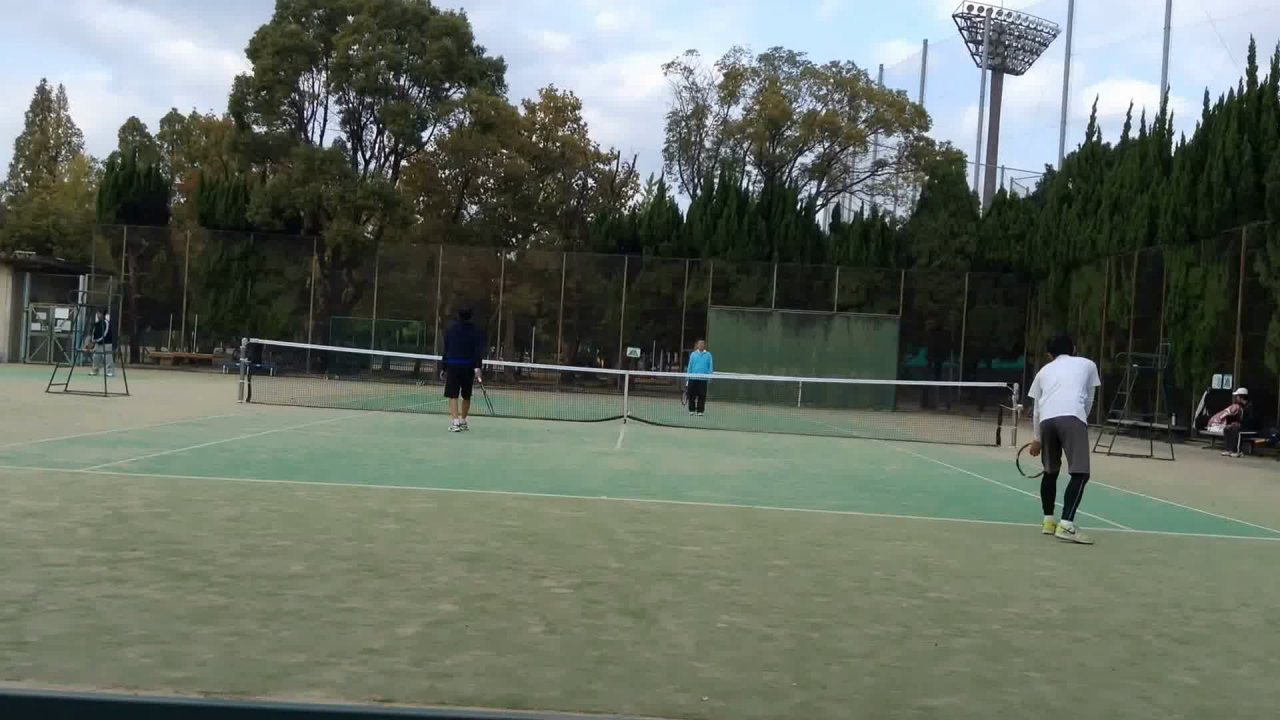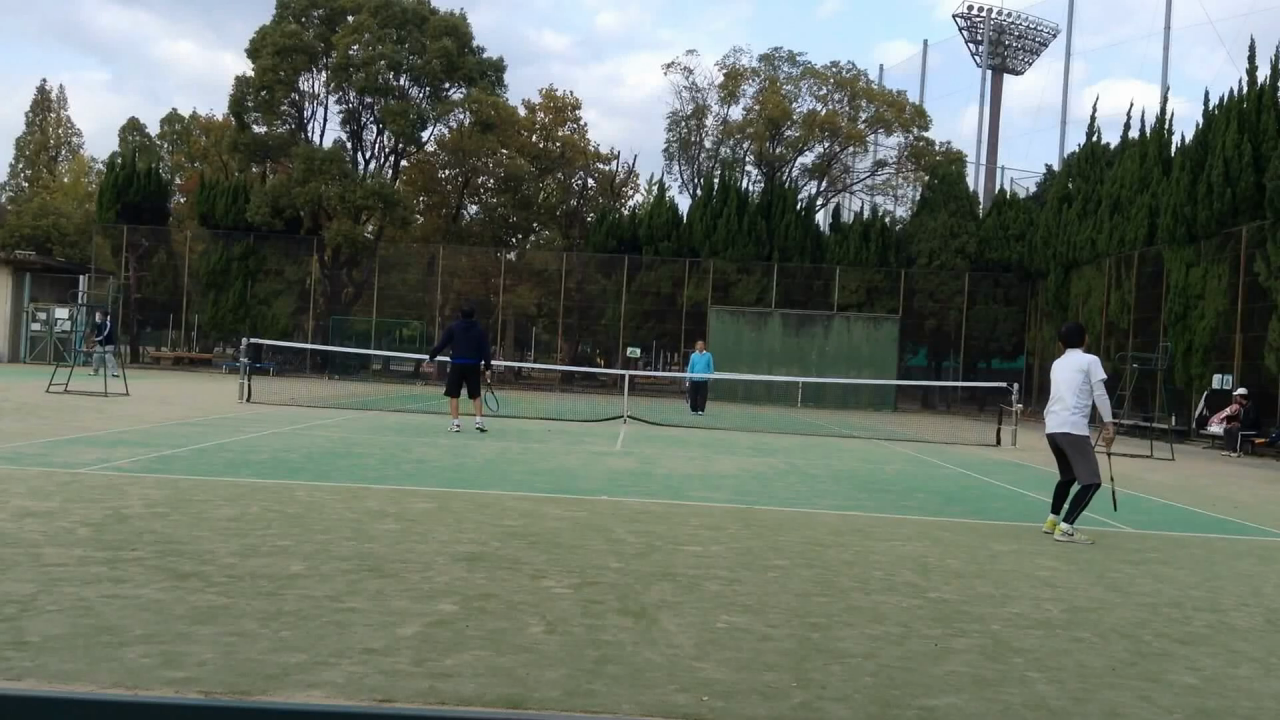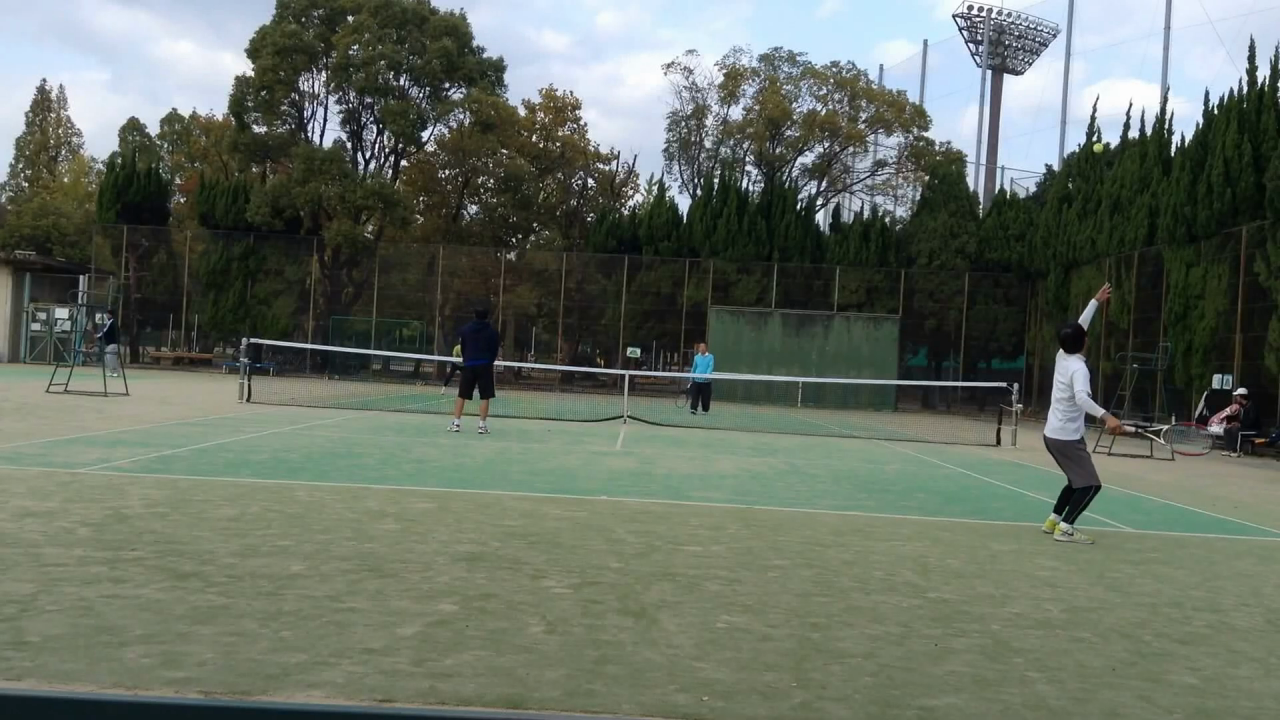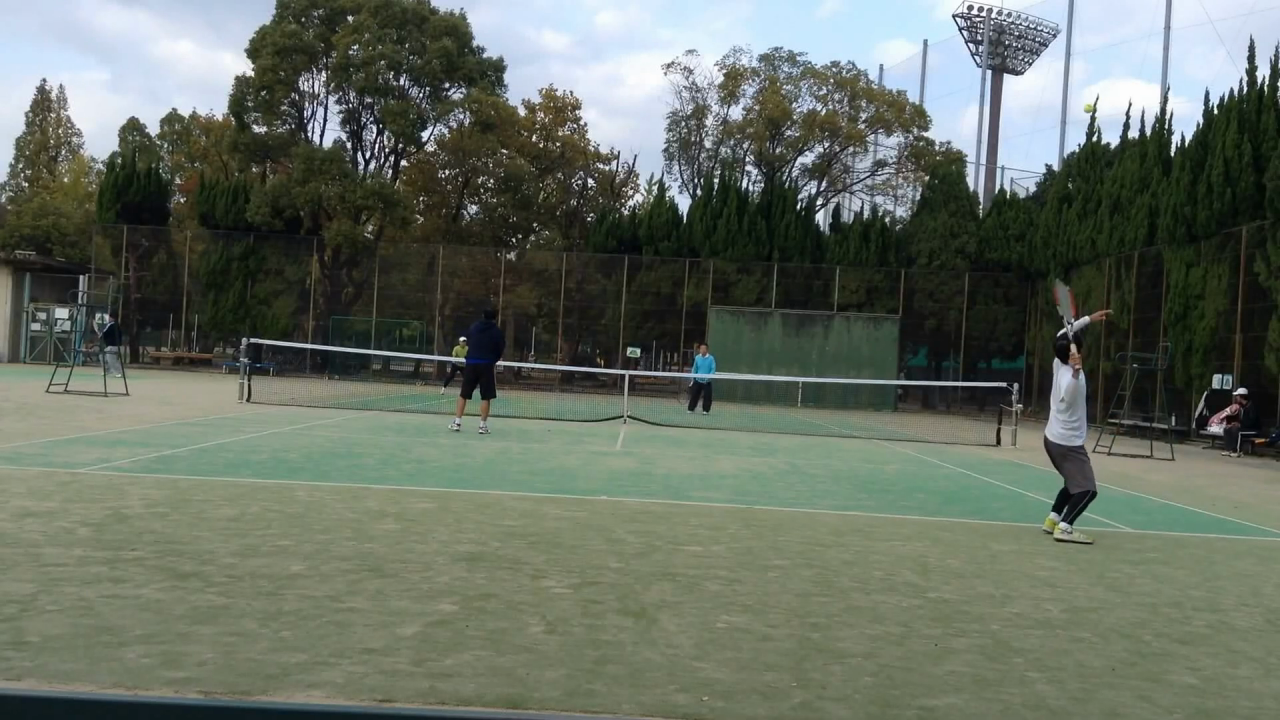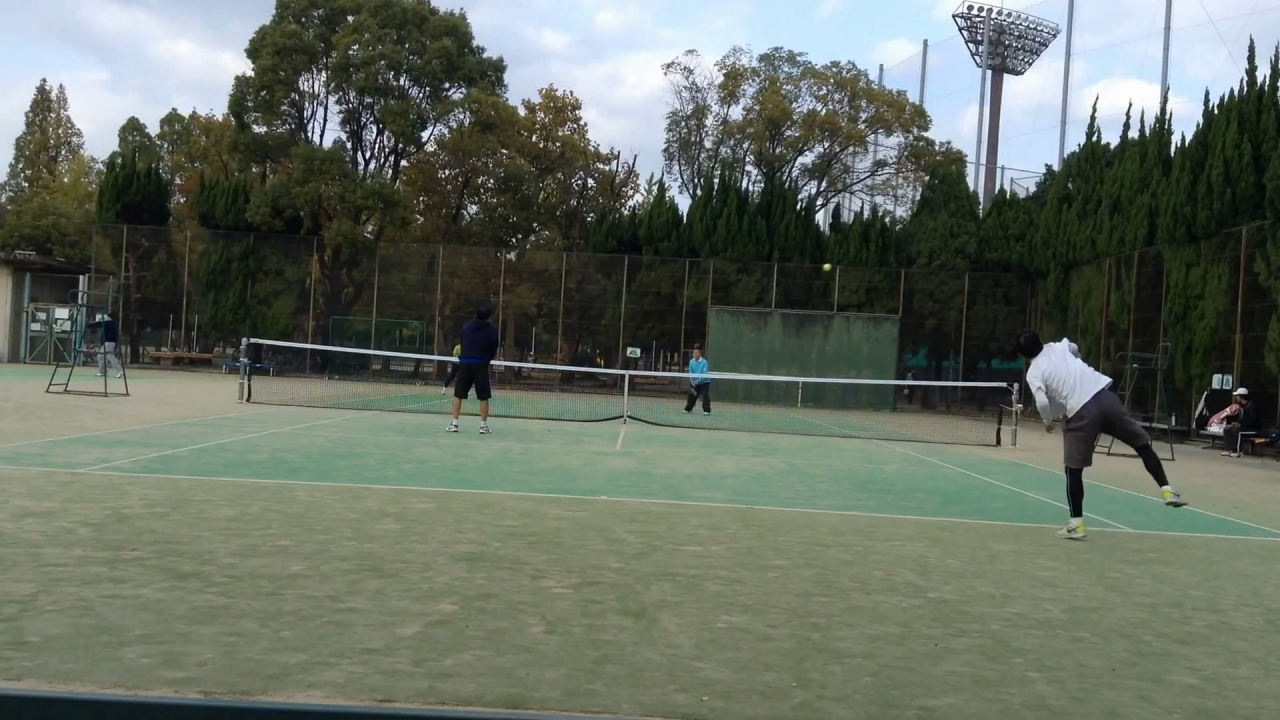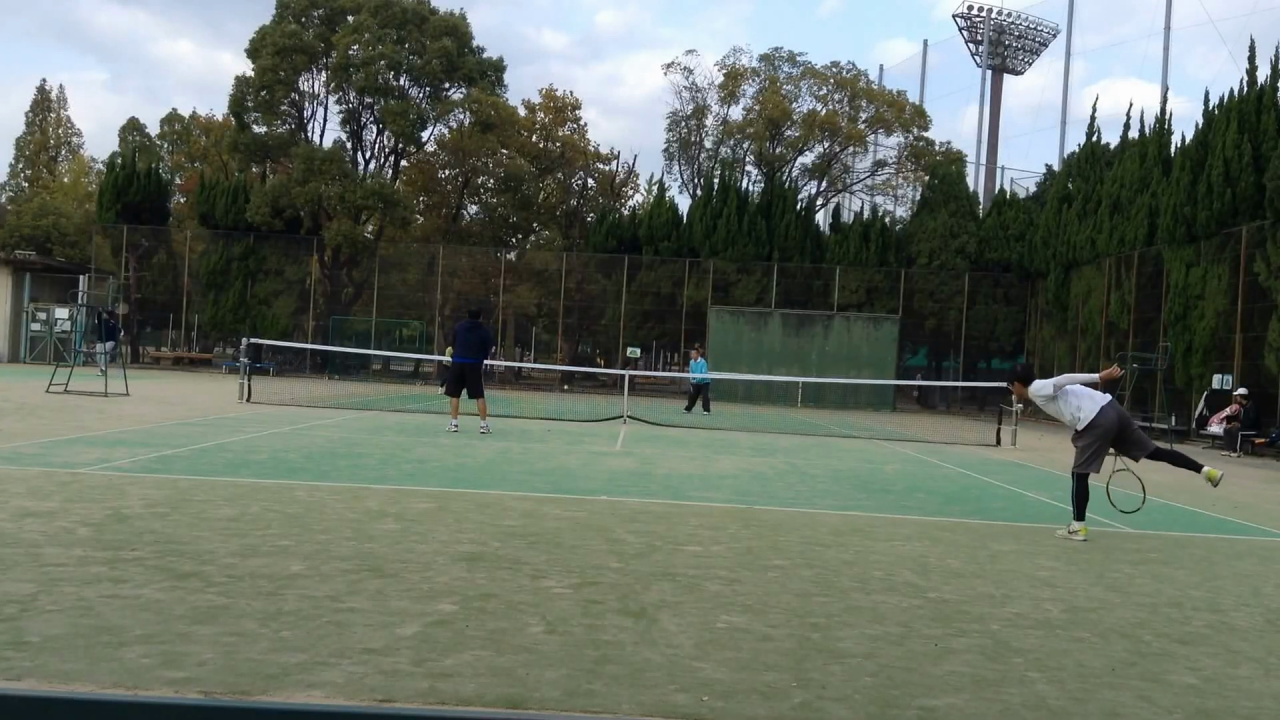
dt=0.4s
person 1, frame 1
left shoulder: (1044, 370)
right shoulder: (1087, 364)
right elbow: (1088, 400)
left wrist: (1037, 438)
left hip: (1048, 419)
right hip: (1072, 418)
left knee: (1050, 472)
right knee: (1080, 474)
left ankle: (1048, 520)
right ankle: (1066, 525)
person 1, frame 2
left shoulder: (1057, 365)
right shoulder: (1091, 361)
right elbow: (1100, 393)
right wrist: (1109, 425)
left hip: (1052, 428)
right hip: (1073, 429)
left knee: (1068, 476)
right knee: (1091, 481)
left ankle: (1052, 520)
right ankle: (1065, 528)
person 1, frame 3
left shoulder: (1062, 356)
right shoulder: (1078, 368)
left elbow: (1078, 326)
right elbow: (1082, 398)
left wrist: (1096, 301)
right wrist: (1105, 417)
left hip: (1055, 434)
right hip: (1066, 437)
left knee: (1079, 482)
right knee: (1091, 485)
left ankle: (1053, 520)
right ankle: (1065, 528)
person 1, frame 4
left shoulder: (1060, 359)
right shoulder: (1073, 377)
left elbow: (1063, 334)
right elbow: (1066, 396)
left wrist: (1089, 319)
right wrist: (1075, 372)
left hip: (1053, 439)
right hip: (1068, 443)
left knee: (1073, 482)
right knee: (1087, 490)
left ankle: (1053, 519)
right ankle: (1064, 527)
person 1, frame 5
left shoulder: (1033, 371)
right shoulder: (1058, 348)
left elbow: (1042, 402)
right elbow: (1075, 350)
left wrist: (1047, 422)
left hip: (1082, 412)
right hip: (1104, 396)
left knee: (1073, 469)
right knee: (1142, 445)
left ankle: (1076, 524)
right ankle: (1167, 490)
person 1, frame 6
left shoulder: (1037, 389)
right shoulder: (1045, 385)
left elbow: (1067, 378)
left wrist: (1098, 377)
left hip: (1096, 421)
right hip: (1113, 410)
left knee: (1080, 473)
right knee: (1153, 451)
left ankle: (1078, 527)
right ankle: (1206, 471)
